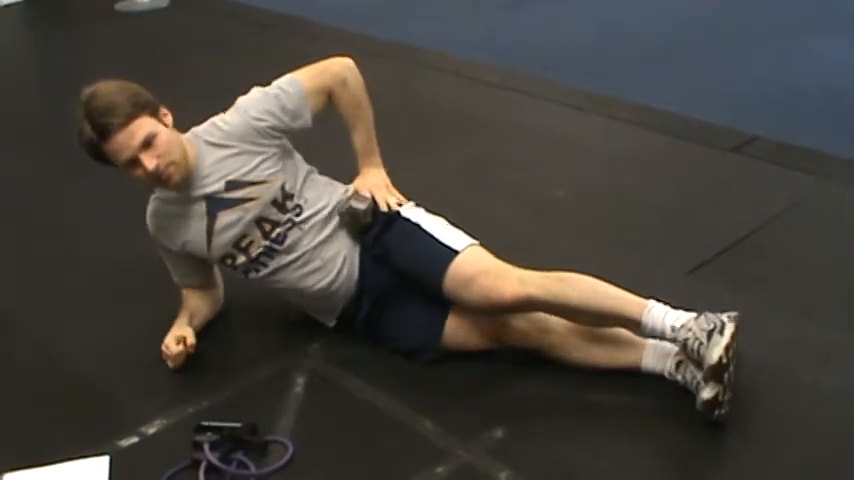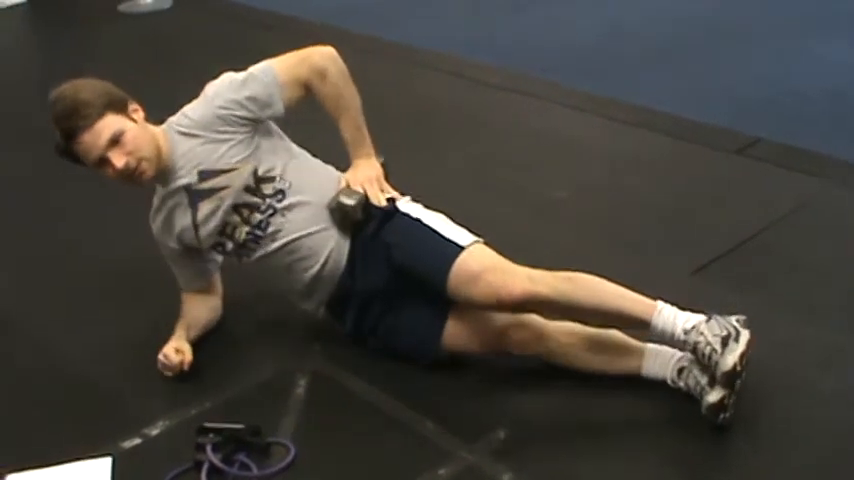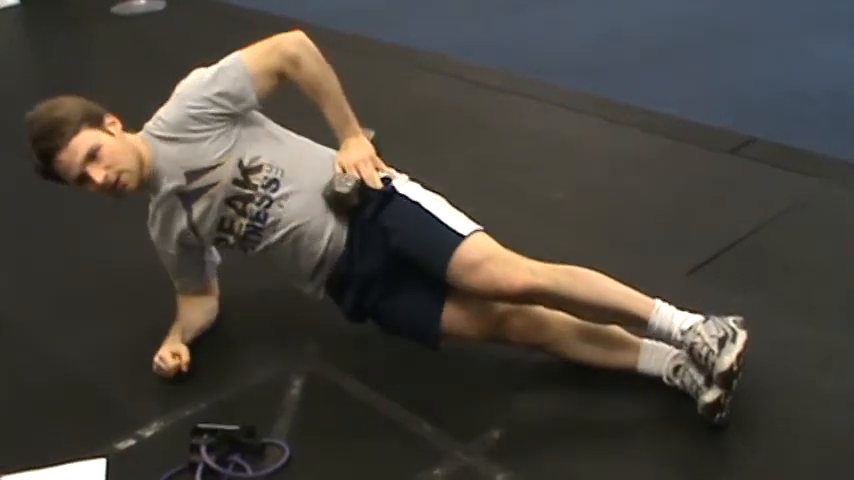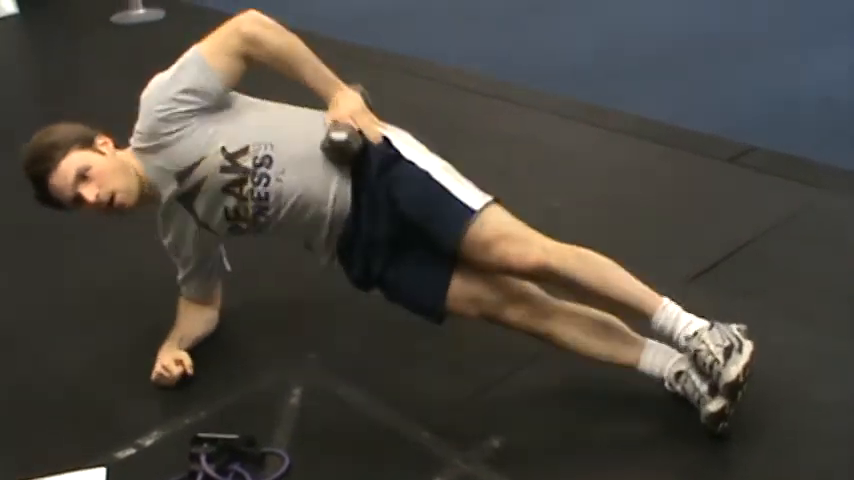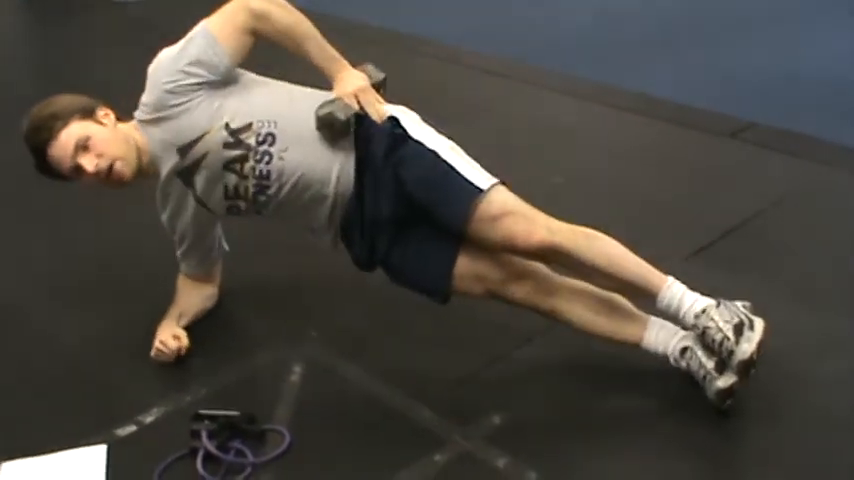
dt=0.4s
person 1, frame 1
left shoulder: (243, 122)
right shoulder: (165, 223)
left elbow: (341, 71)
right elbow: (204, 288)
left wrist: (373, 165)
right wrist: (183, 326)
left hip: (376, 231)
right hip: (359, 308)
left knee: (505, 290)
right knee: (512, 329)
left ankle: (683, 328)
right ankle: (678, 364)
person 1, frame 2
left shoulder: (214, 110)
right shoulder: (168, 221)
left elbow: (321, 61)
right elbow: (204, 294)
left wrist: (363, 156)
right wrist: (181, 338)
left hip: (376, 227)
right hip: (354, 300)
left knee: (510, 288)
right knee: (509, 335)
left ankle: (693, 331)
right ankle: (681, 369)
person 1, frame 3
left shoulder: (189, 109)
right shoulder: (166, 225)
left elbow: (293, 47)
right elbow: (200, 294)
left wrist: (352, 135)
right wrist: (176, 338)
left hip: (372, 206)
right hip: (351, 279)
left knee: (508, 278)
right knee: (505, 322)
left ankle: (692, 332)
right ankle: (680, 367)
person 1, frame 4
left shoulder: (162, 111)
right shoulder: (180, 224)
left elbow: (247, 27)
right elbow: (203, 301)
left wrist: (336, 92)
right wrist: (172, 347)
left hip: (376, 168)
right hip: (361, 245)
left knee: (521, 258)
right knee: (505, 303)
left ankle: (694, 336)
right ankle: (682, 373)
person 1, frame 5
left shoulder: (170, 81)
right shoulder: (178, 202)
right elbow: (202, 277)
left wrist: (341, 71)
right wrist: (172, 321)
left hip: (378, 148)
right hip: (365, 227)
left knee: (528, 236)
right knee: (513, 281)
left ankle: (702, 315)
right ankle: (688, 351)
